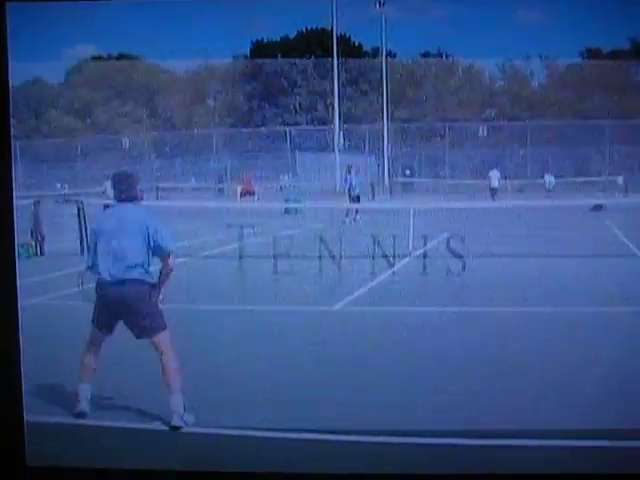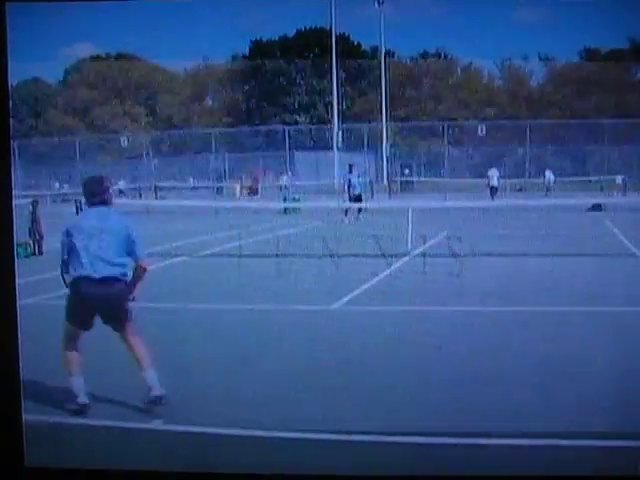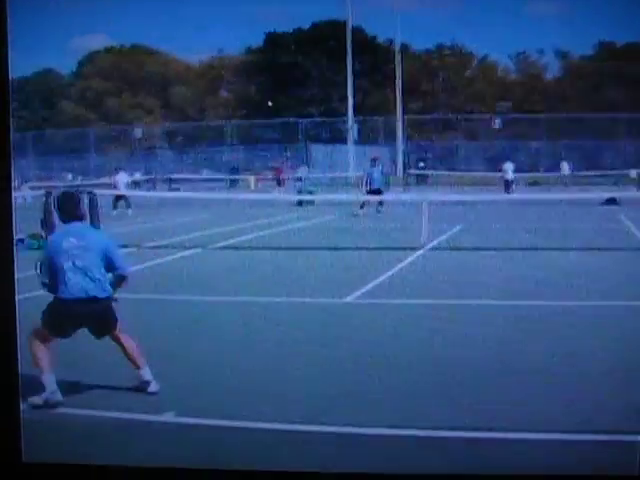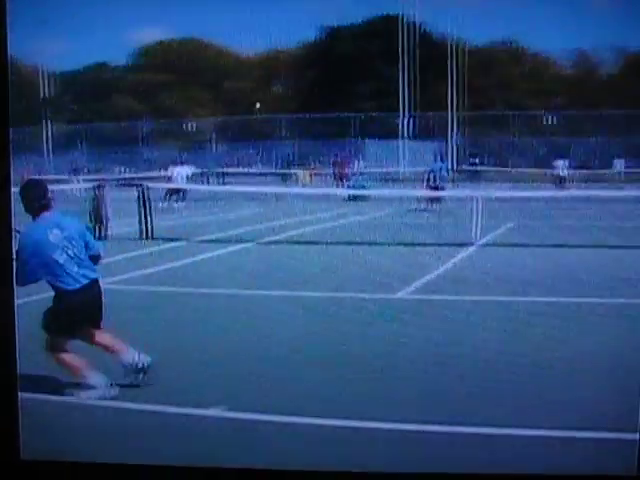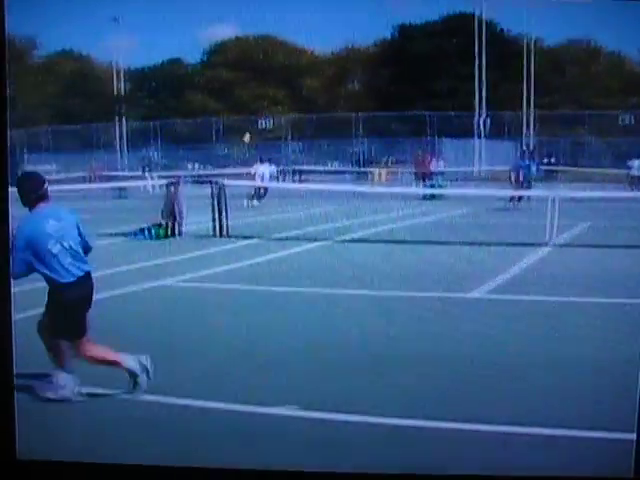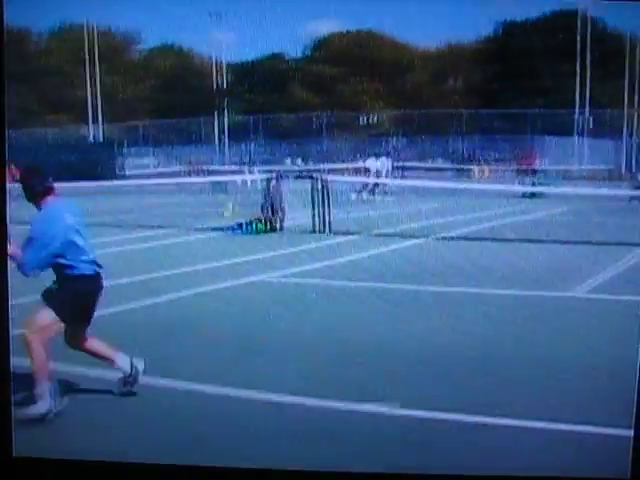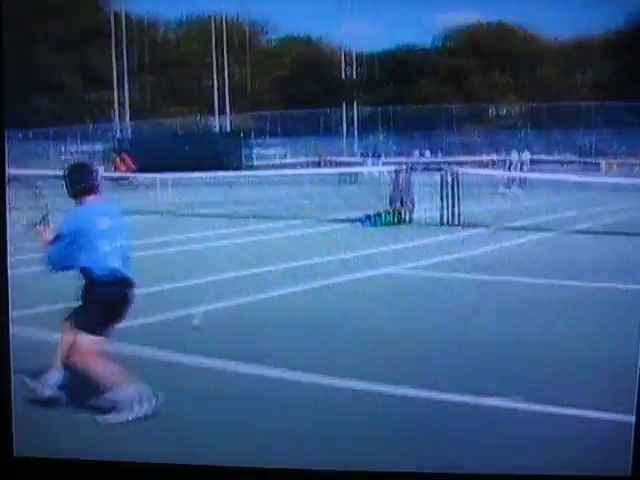
dt=0.2s
person 1, frame 1
left shoulder: (100, 221)
right shoulder: (146, 219)
left elbow: (92, 265)
right elbow: (168, 263)
right wrist: (157, 290)
left hip: (106, 290)
right hip: (138, 289)
left knee: (93, 345)
right knee: (165, 349)
left ankle: (83, 401)
right ankle: (178, 413)
person 1, frame 2
left shoulder: (74, 224)
right shoulder: (121, 223)
left elbow: (65, 264)
right elbow: (141, 265)
right wrist: (129, 290)
left hip: (82, 288)
right hip: (114, 289)
left knee: (70, 341)
right knee: (131, 337)
left ankle: (79, 395)
right ankle: (153, 386)
person 1, frame 3
left shoulder: (53, 242)
right shoulder: (100, 238)
left elbow: (48, 284)
right elbow: (122, 274)
right wrist: (108, 291)
left hip: (68, 305)
right hip: (100, 303)
left knee: (37, 338)
right knee: (118, 334)
left ankle: (51, 390)
right ankle: (147, 379)
person 1, frame 4
left shoulder: (28, 237)
right shoulder: (72, 223)
left elbow: (22, 279)
right elbow: (96, 255)
left hip: (70, 298)
right hip: (92, 289)
left knee: (55, 346)
right knee: (90, 333)
left ankle: (100, 385)
right ankle: (134, 359)
person 1, frame 5
left shoulder: (24, 229)
right shoulder: (66, 214)
left elbow: (16, 271)
right elbow: (86, 247)
left hip: (66, 292)
right hip: (84, 283)
left knee: (83, 348)
right knee: (46, 329)
left ankle: (134, 363)
right ankle: (64, 383)
person 1, frame 6
left shoulder: (44, 221)
right shoulder: (66, 208)
left elbow: (29, 266)
left wrist: (13, 252)
right wrist: (23, 250)
left hip: (78, 285)
right hip: (87, 279)
left knee: (33, 334)
right knee: (75, 338)
left ankle: (46, 398)
right ankle: (128, 365)
person 1, frame 7
left shoulder: (77, 218)
right shoulder: (112, 211)
left elbow: (54, 260)
left wrist: (48, 241)
right wrist: (58, 240)
left hip: (104, 290)
right hip: (119, 288)
left knee: (84, 356)
right knee: (72, 328)
left ankle: (137, 399)
right ankle: (52, 382)
